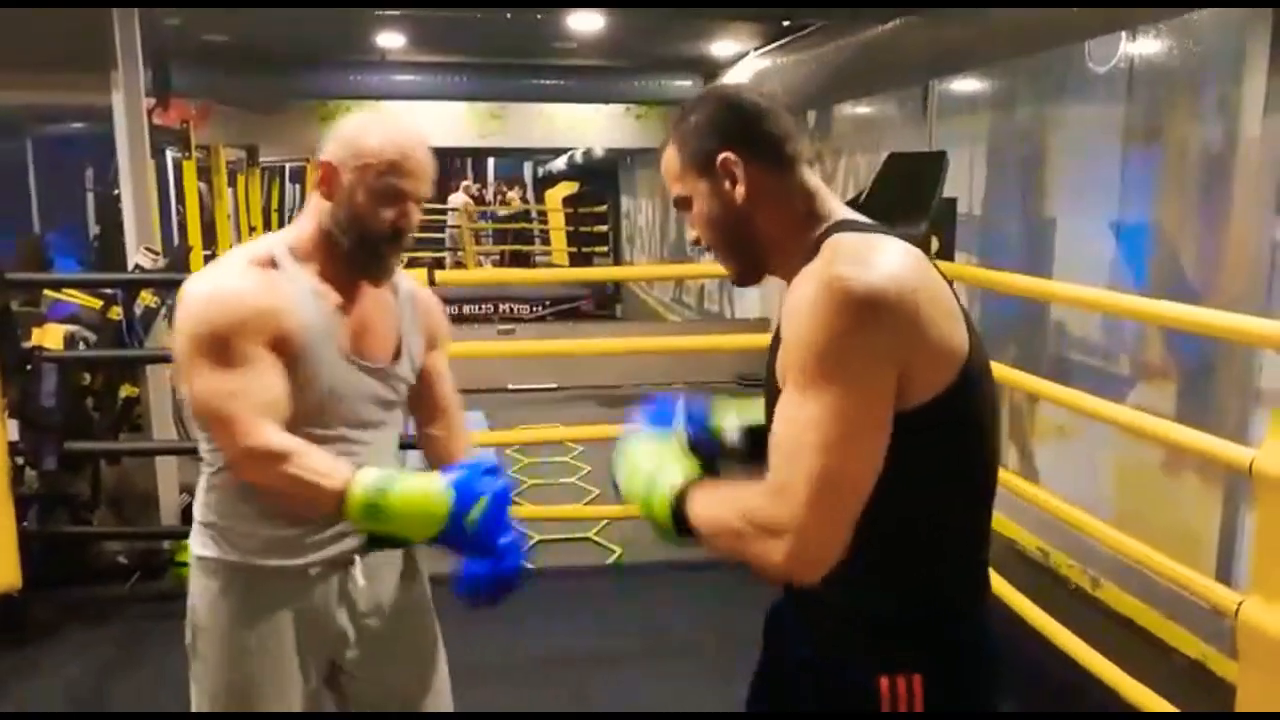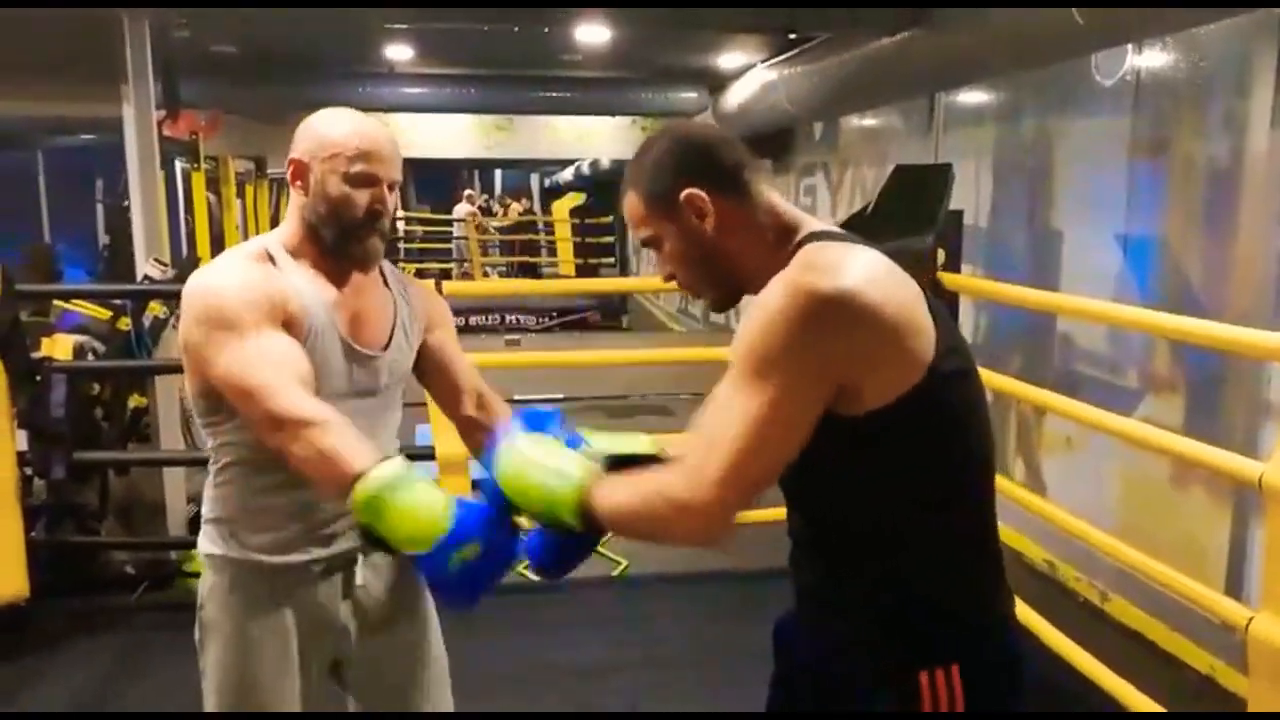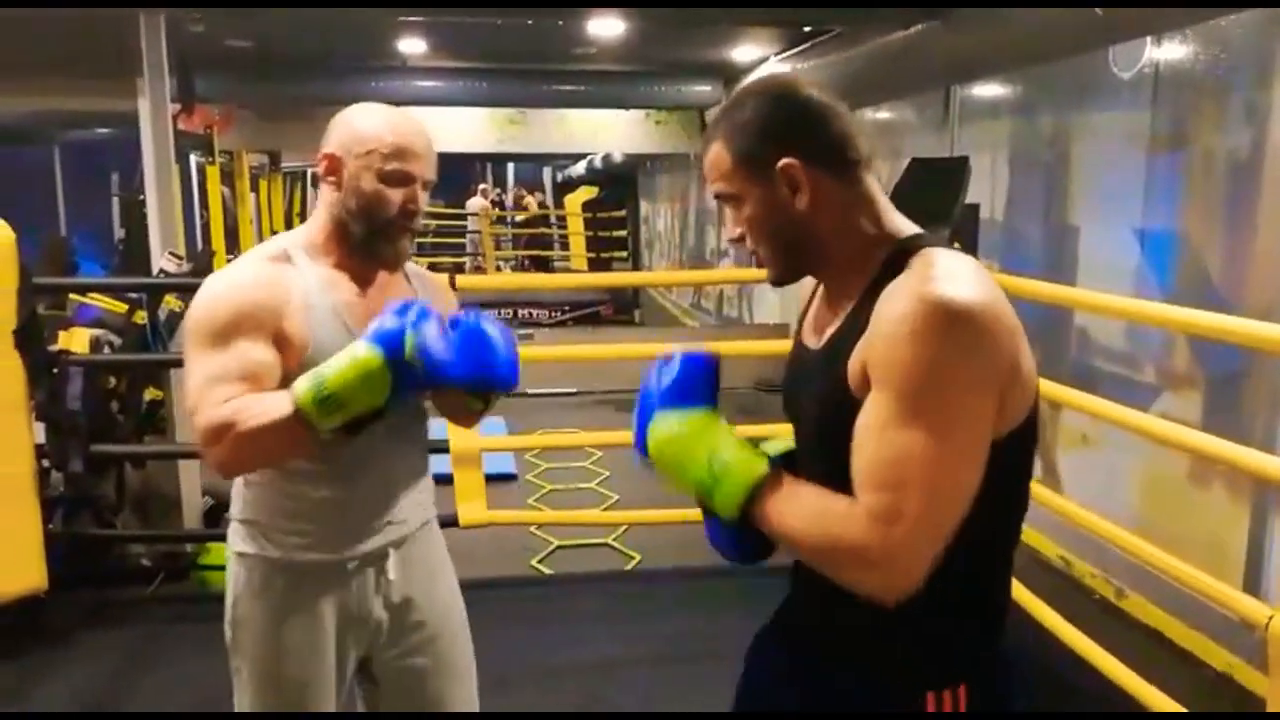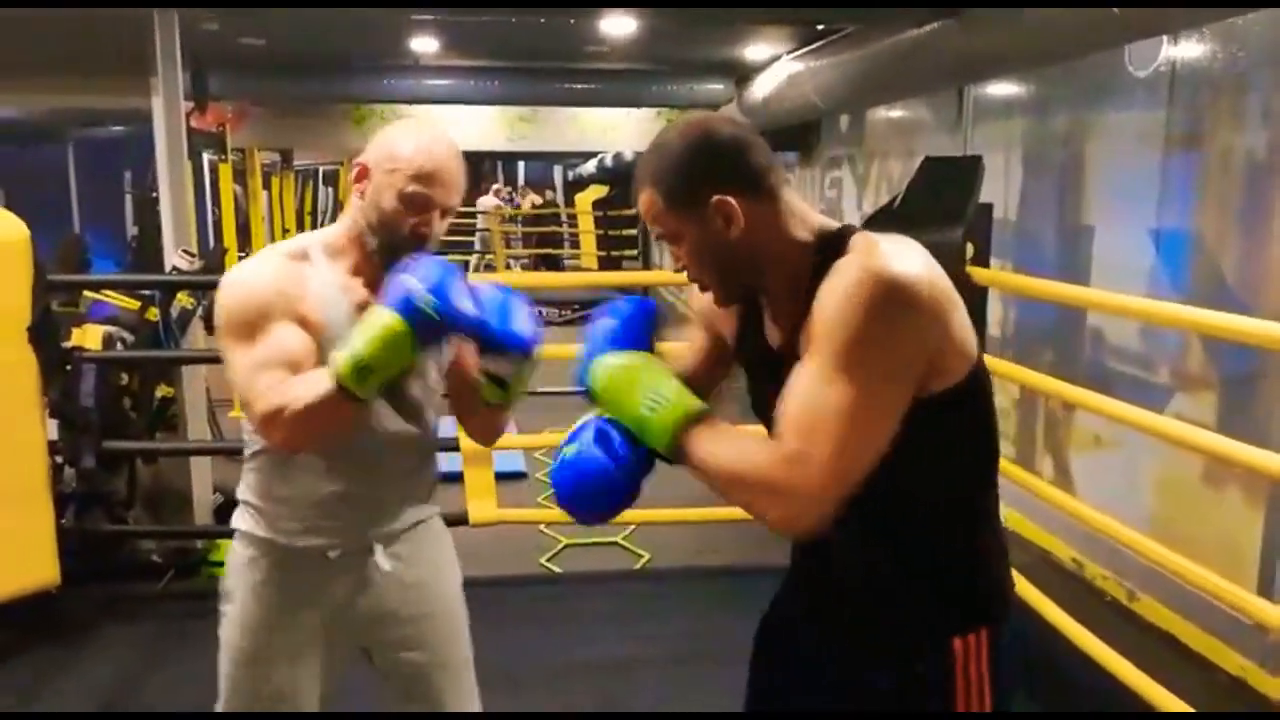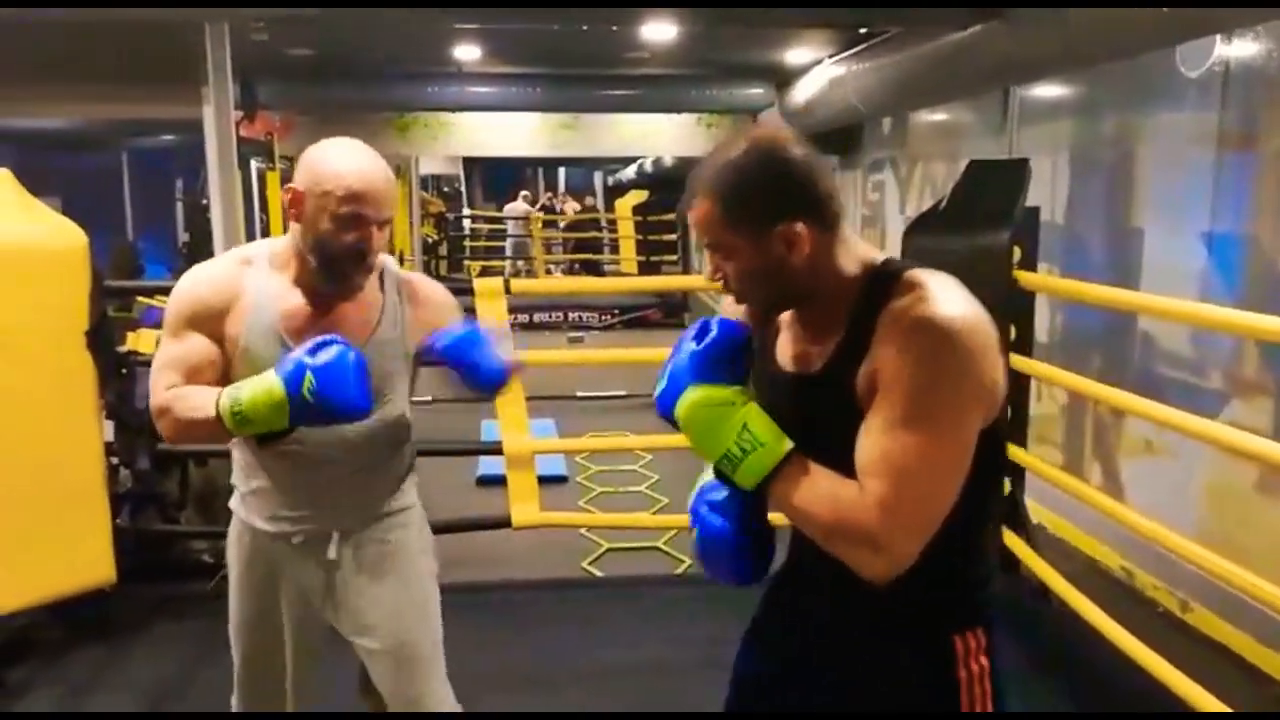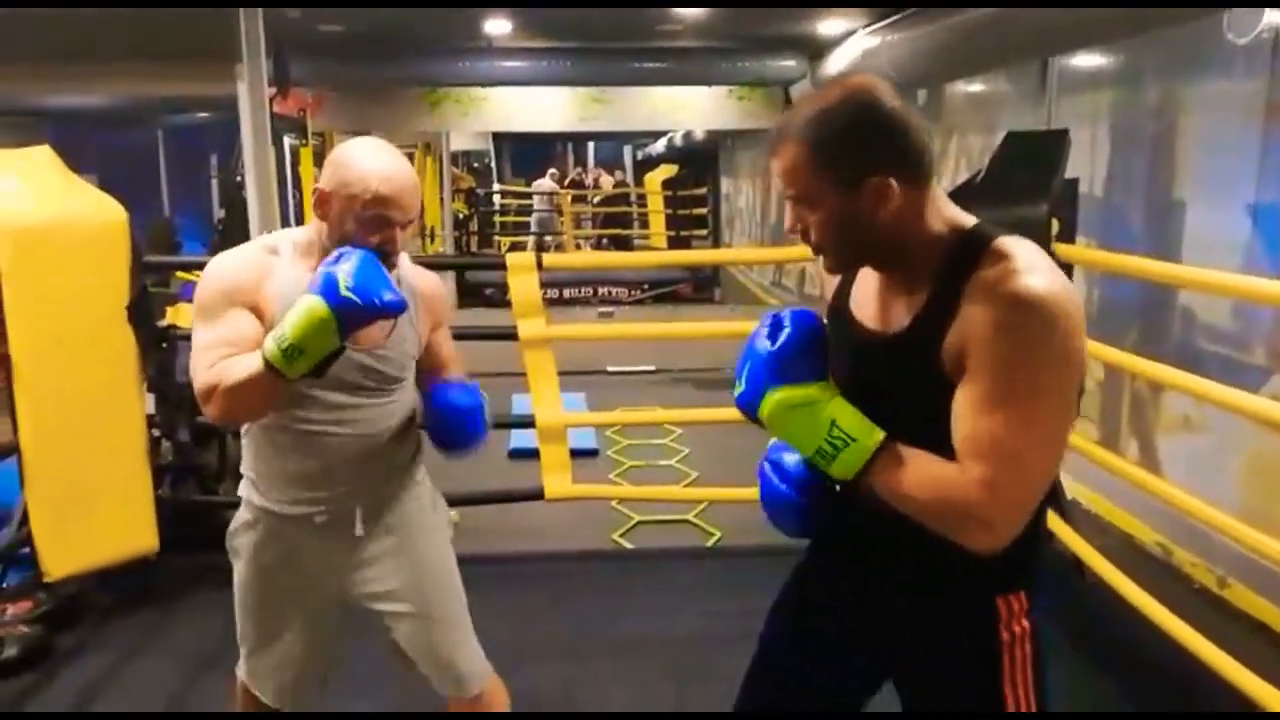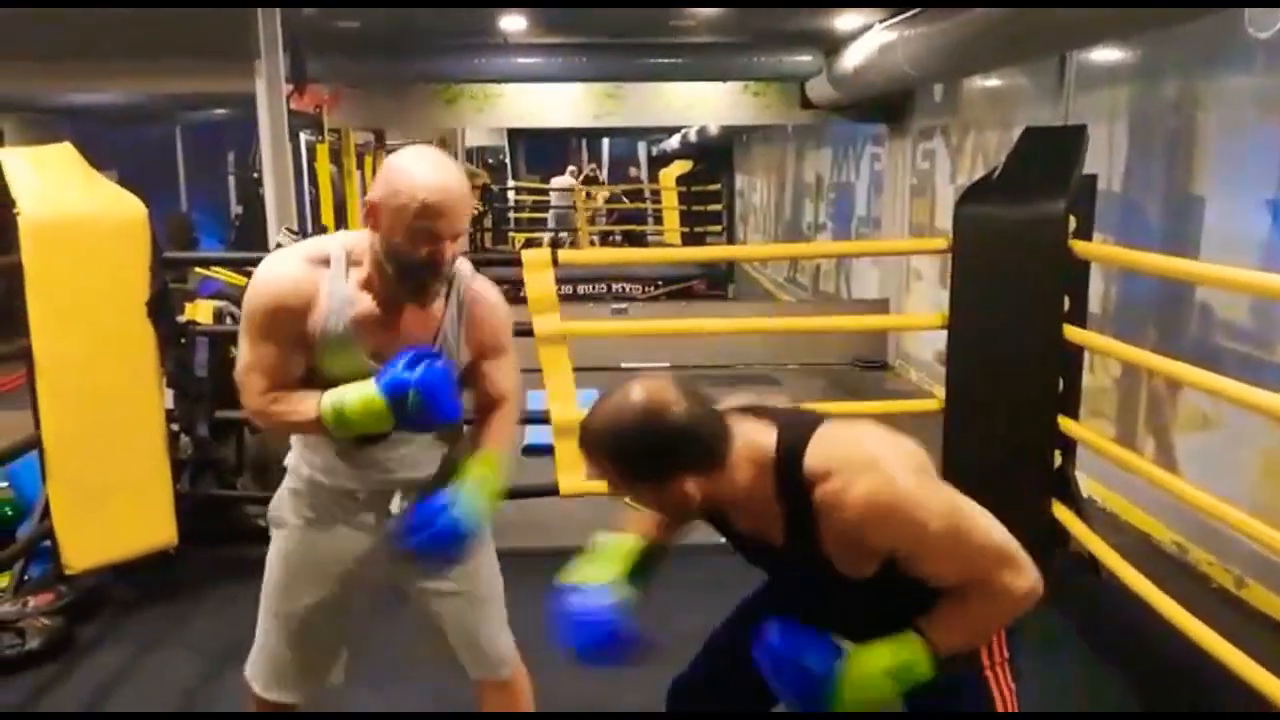
dt=0.5s
person 1, frame 1
left shoulder: (847, 287)
right shoulder: (837, 272)
left elbow: (795, 537)
left wrist: (674, 489)
right wrist: (733, 436)
left hip: (897, 668)
person 1, frame 2
left shoulder: (816, 298)
right shoulder: (815, 279)
left elbow: (696, 505)
right elbow: (730, 451)
left wrist: (566, 488)
right wrist: (603, 465)
left hip: (917, 671)
right hip: (842, 637)
person 1, frame 3
left shoulder: (935, 309)
right shoulder: (823, 290)
left elbow: (886, 558)
left wrist: (727, 475)
right wrist: (749, 486)
left hip: (915, 679)
right hip: (811, 636)
person 1, frame 4
left shoulder: (880, 288)
right shoulder: (739, 293)
left elbow: (795, 494)
right elbow: (687, 375)
left wrist: (659, 409)
right wrist: (610, 430)
left hip: (930, 632)
right hip: (819, 600)
person 1, frame 5
left shoulder: (932, 329)
right shoulder: (769, 308)
left elbow: (884, 543)
left wrist: (742, 441)
right wrist: (722, 488)
left hip: (920, 638)
right hip: (806, 601)
person 1, frame 6
left shoulder: (1018, 298)
right shoulder: (856, 268)
left elbow: (987, 517)
left wrist: (830, 434)
right wrist: (796, 443)
left hip: (966, 606)
right hip: (843, 564)
right knee: (766, 701)
person 1, frame 7
left shoulder: (863, 487)
right shoulder: (719, 450)
left elbow: (1013, 580)
right elbow: (660, 515)
left wrist: (899, 666)
right wrist: (604, 569)
left hip: (938, 624)
right hip: (817, 603)
right knee: (698, 703)
person 2, frame 1
left shoulder: (415, 302)
right shoulder: (236, 296)
left elbow: (440, 428)
right elbow: (258, 452)
left wrist: (475, 518)
right wrist: (418, 504)
left hip: (383, 570)
right hip: (260, 582)
person 2, frame 2
left shoulder: (409, 296)
right shoulder: (234, 290)
left elbow: (473, 405)
right elbow: (295, 424)
right wrist: (429, 521)
left hip: (383, 566)
right hip: (259, 578)
person 2, frame 3
left shoulder: (420, 292)
right shoulder: (248, 291)
left elbow: (458, 408)
right elbow: (223, 441)
left wrist: (480, 373)
right wrist: (363, 374)
left hip: (412, 557)
right hip: (291, 576)
left knee: (448, 703)
person 2, frame 4
left shoulder: (444, 291)
right shoulder: (267, 282)
left elbow: (485, 429)
right elbow: (283, 422)
left wrist: (503, 365)
right wrist: (389, 335)
left hip: (409, 549)
right hip: (287, 558)
left knee: (451, 702)
right knee: (256, 704)
person 2, frame 5
left shoulder: (415, 297)
right shoulder: (215, 290)
right elbow: (170, 414)
left wrist: (481, 357)
right wrist: (278, 397)
left hip: (381, 535)
right hip: (273, 538)
left knee: (425, 702)
right knee: (265, 703)
person 2, frame 6
left shoulder: (420, 289)
right shoulder: (241, 275)
left elbow: (442, 374)
right elbow: (219, 400)
left wrist: (462, 405)
right wrist: (315, 325)
left hip: (397, 514)
right hip: (284, 521)
left knee: (467, 681)
right knee: (268, 681)
person 2, frame 7
left shoulder: (479, 301)
right shoulder: (291, 282)
left elbow: (501, 403)
right elbow: (265, 406)
left wrist: (472, 495)
right wrist: (371, 403)
left hip: (434, 502)
right hip: (328, 501)
left knee: (496, 663)
right knee: (280, 677)
